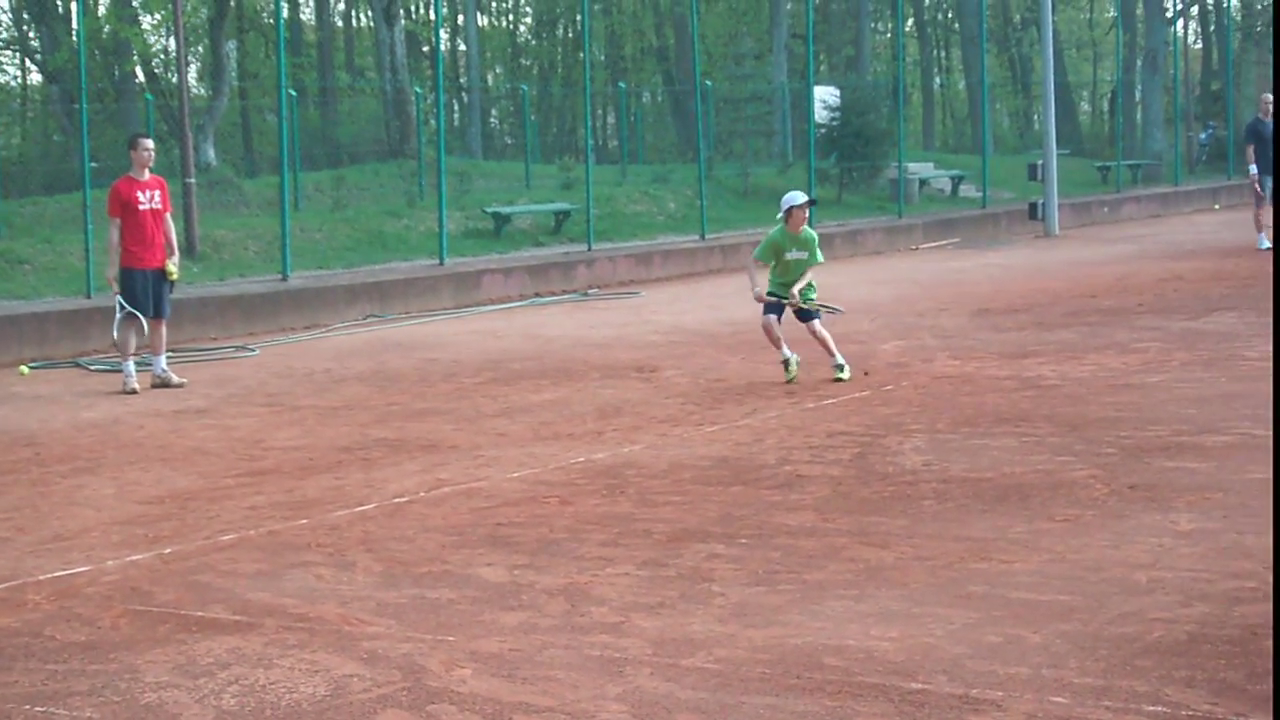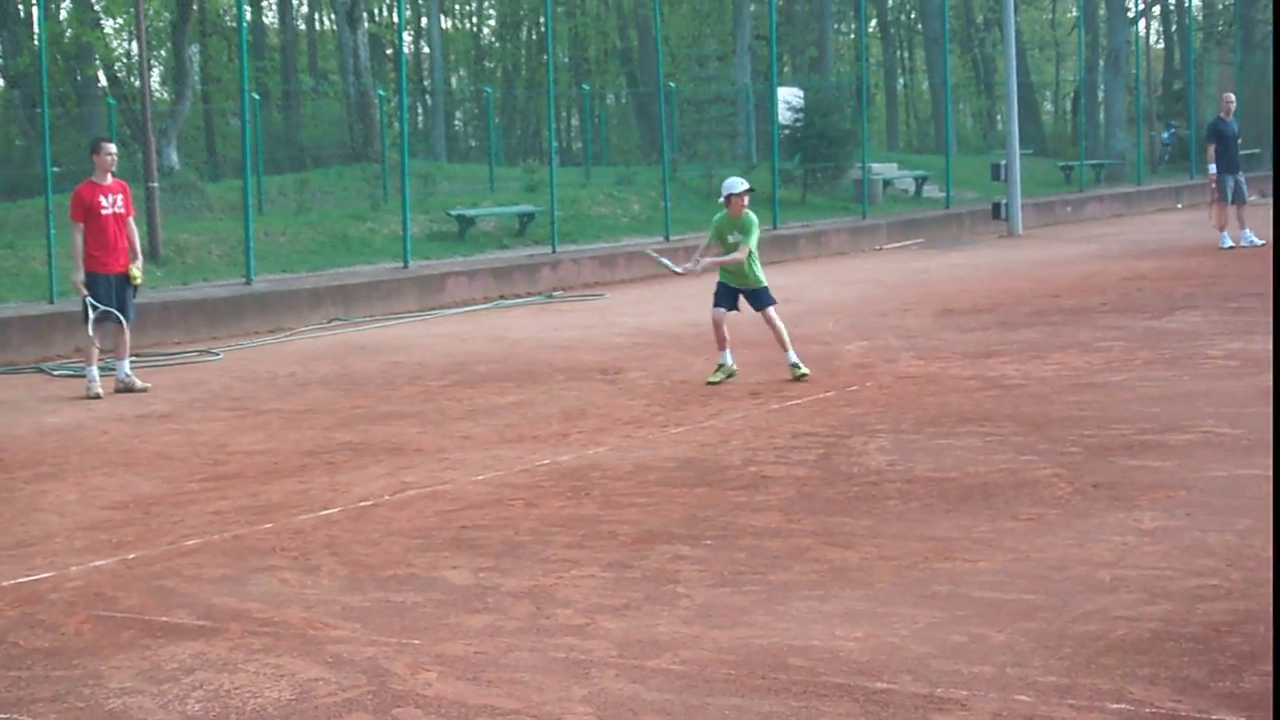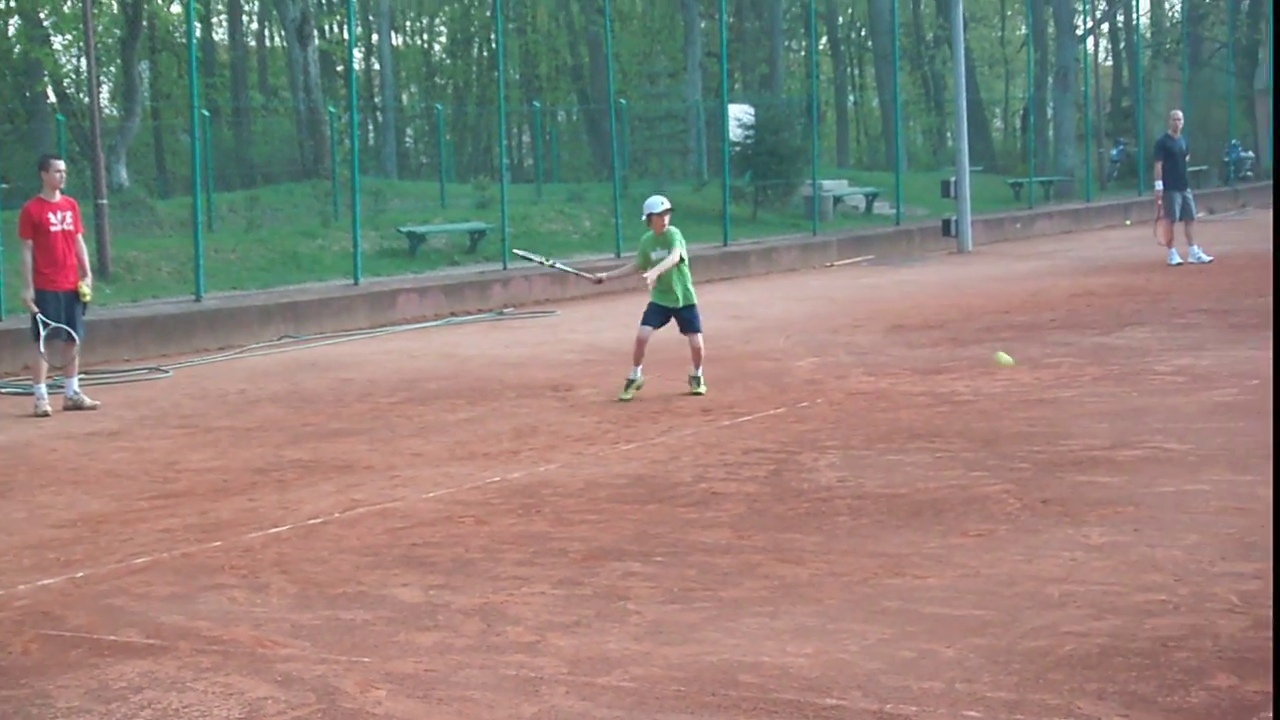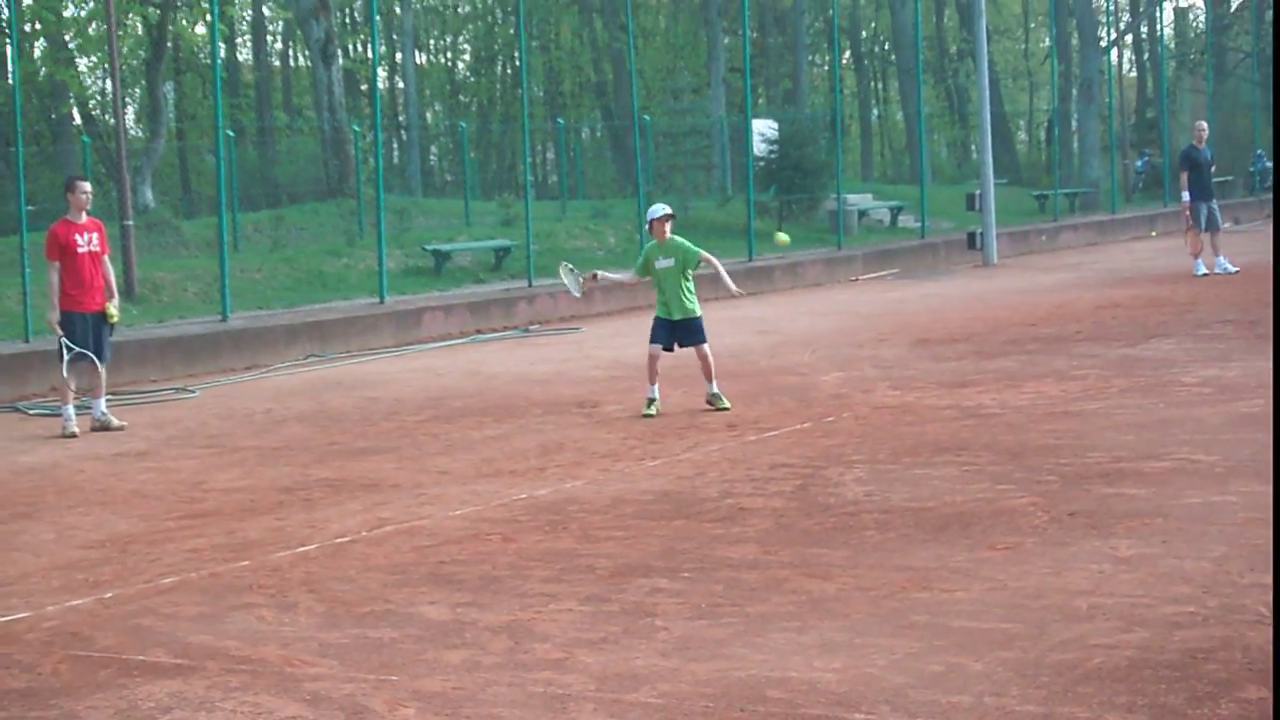
dt=0.2s
person 1, frame 1
left shoulder: (160, 184)
right shoulder: (120, 188)
right elbow: (114, 228)
left wrist: (174, 252)
right wrist: (113, 264)
left hip: (160, 263)
right hip: (133, 265)
left knee: (159, 318)
right knee: (131, 319)
left ankle: (160, 371)
right ankle: (129, 375)
person 1, frame 2
left shoulder: (122, 188)
right shoulder: (83, 192)
right elbow: (78, 233)
left wrist: (137, 257)
right wrist: (78, 269)
left hip: (123, 268)
right hip: (96, 270)
left knee: (124, 322)
left ankle: (124, 376)
right ankle: (92, 379)
person 1, frame 3
left shoulder: (71, 205)
right shoulder: (31, 209)
right elbow: (27, 250)
left wrist: (87, 274)
right wrist: (28, 286)
left hip: (72, 285)
right hip: (45, 288)
right knee: (43, 342)
left ankle: (72, 394)
right ankle: (40, 397)
person 1, frame 4
left shoulder: (97, 227)
right shoulder: (58, 231)
right elbow: (53, 271)
left wrist: (114, 296)
right wrist: (54, 308)
left hip: (99, 307)
right hip: (72, 310)
left knee: (100, 362)
left ankle: (100, 414)
right ankle: (68, 418)
person 2, frame 1
left shoulder: (811, 236)
right shoulder: (775, 237)
left elbow: (812, 269)
right elbow: (753, 262)
left wrist: (797, 288)
right wrist: (755, 287)
left hip: (803, 289)
right hip: (778, 289)
left knee: (815, 329)
right knee: (768, 323)
left ankle: (839, 363)
right ankle: (788, 358)
person 2, frame 2
left shoulder: (751, 220)
right shoulder: (719, 220)
left elbow: (742, 255)
right elbow: (710, 244)
left wrist: (710, 261)
right wrist: (694, 262)
left hip: (752, 279)
right hip: (728, 279)
left knee: (771, 317)
right knee: (717, 318)
left ankle: (793, 361)
right ankle: (727, 365)
person 2, frame 3
left shoulder: (674, 235)
right shoulder: (646, 241)
left elbow: (674, 258)
right elbow: (637, 266)
left wrist: (654, 272)
right wrist: (607, 275)
left hip: (684, 298)
right hip: (660, 298)
left knee: (696, 344)
right knee: (642, 337)
left ankle: (696, 376)
right ankle: (634, 379)
person 2, frame 4
left shoulder: (681, 245)
right shoulder: (648, 250)
left elbow: (709, 259)
right elbow: (634, 277)
left wrist: (727, 280)
right wrist: (605, 276)
left hip: (688, 310)
right hip: (665, 313)
left knee: (704, 353)
right knee: (654, 353)
left ankle: (713, 393)
right ankle: (653, 398)
person 3, frame 1
left shoulder: (1271, 124)
right shoulder: (1253, 125)
right elbow: (1249, 150)
right wrist: (1253, 170)
left hip: (1272, 171)
right hip: (1262, 172)
left knee: (1275, 205)
right knee: (1260, 205)
right ankle: (1262, 238)
person 3, frame 2
left shoulder: (1235, 124)
right shoulder: (1214, 124)
right elbow: (1210, 149)
right wrist: (1212, 169)
left hip: (1237, 170)
right hip: (1225, 172)
left knee: (1242, 203)
right knee: (1222, 204)
left ankle: (1246, 236)
right ankle: (1224, 237)
person 3, frame 3
left shoulder: (1183, 141)
right shoulder: (1162, 142)
right elbow: (1158, 166)
right wrist: (1158, 186)
left hip: (1185, 187)
right hip: (1170, 188)
left knee: (1190, 220)
right knee: (1170, 221)
left ankle: (1194, 253)
right ankle: (1172, 254)
person 3, frame 4
left shoulder: (1208, 151)
right shoulder: (1187, 152)
right elbow: (1183, 176)
right wrist: (1185, 197)
left hip: (1210, 197)
right hip: (1196, 199)
left knee: (1216, 230)
right knee: (1197, 232)
left ankle: (1220, 263)
right ankle: (1198, 264)
